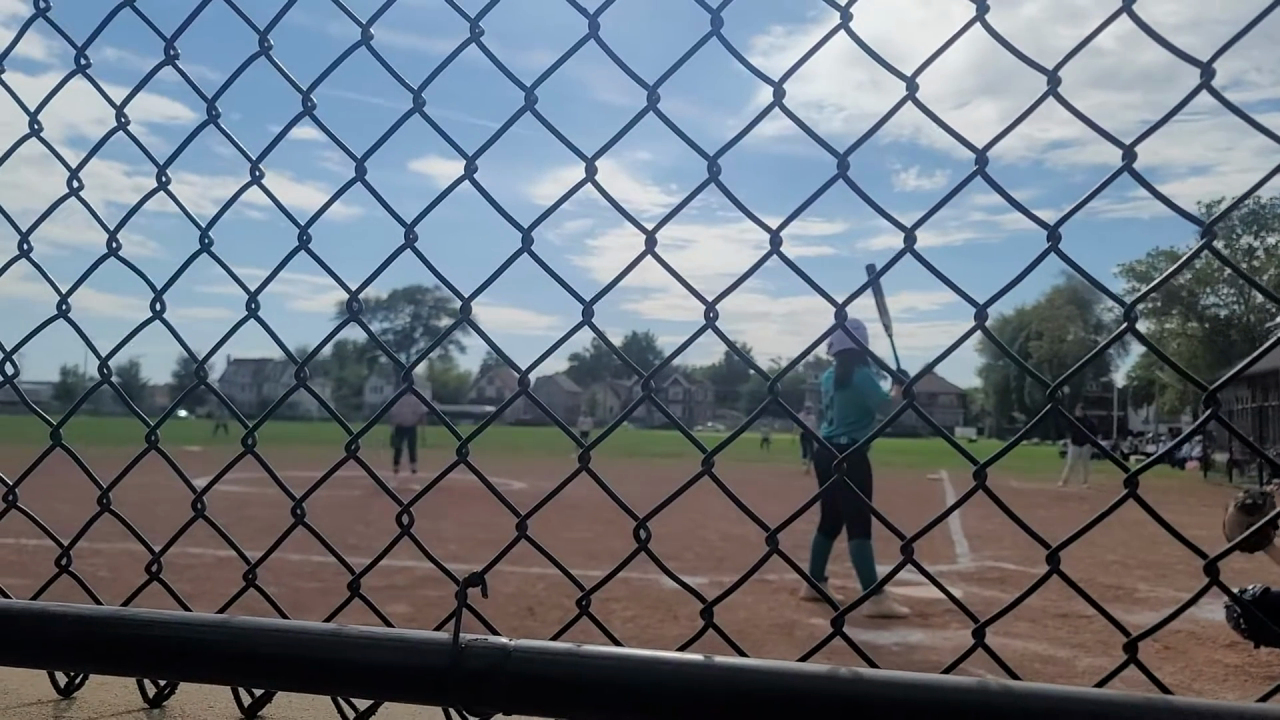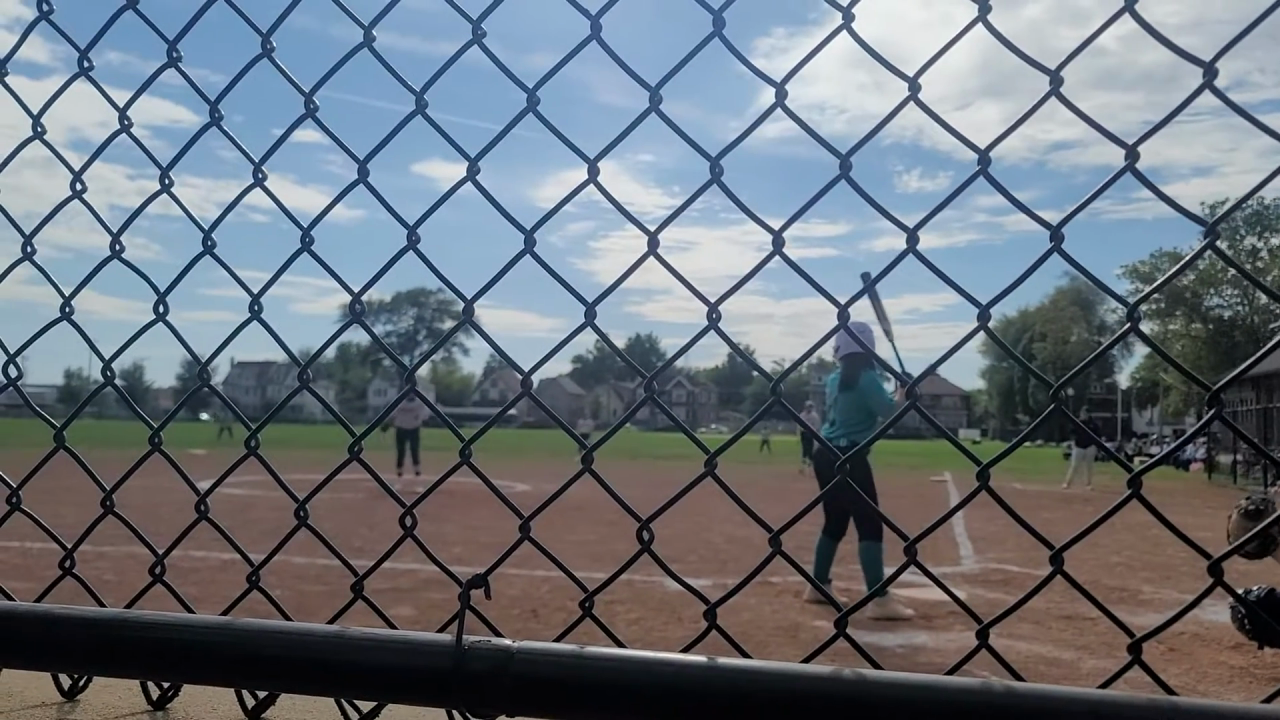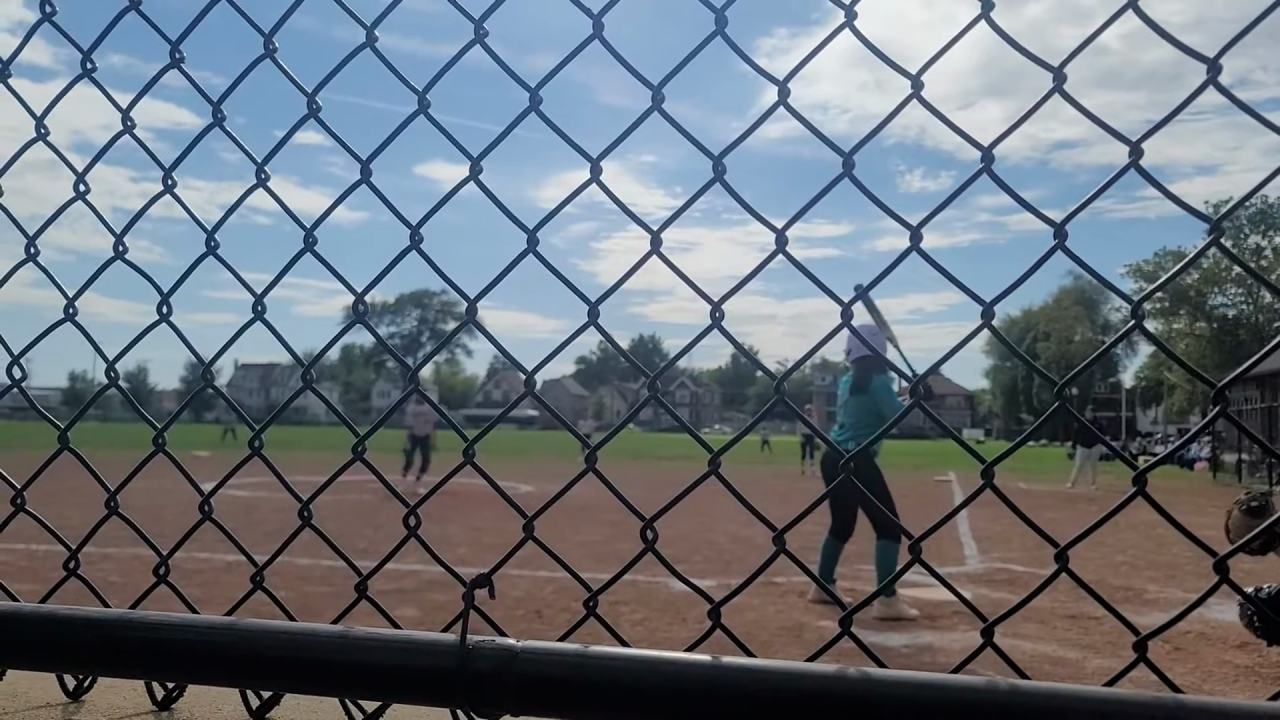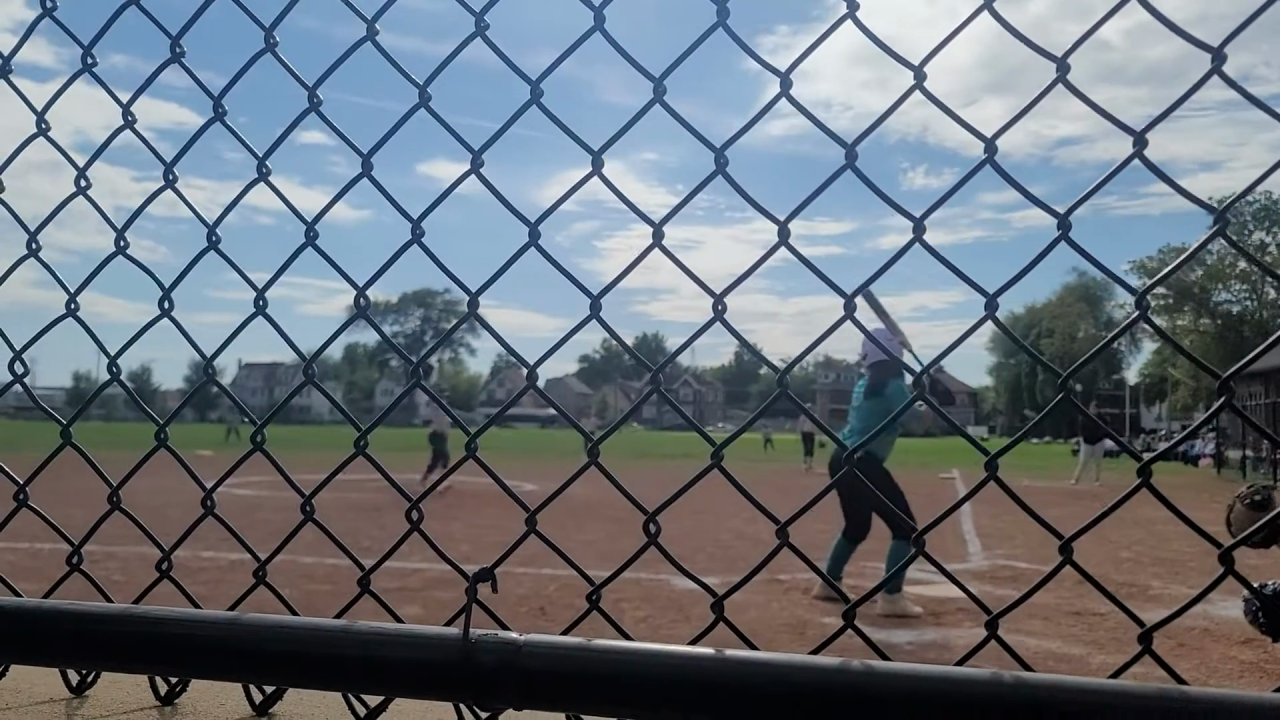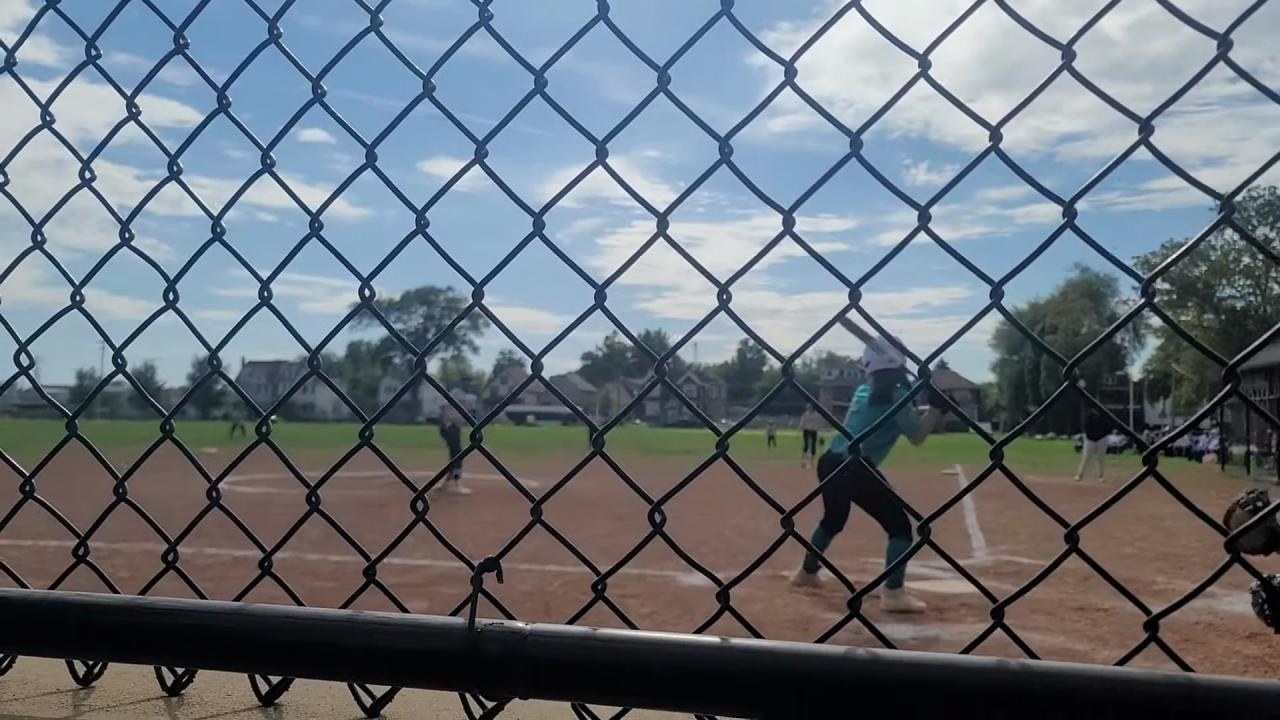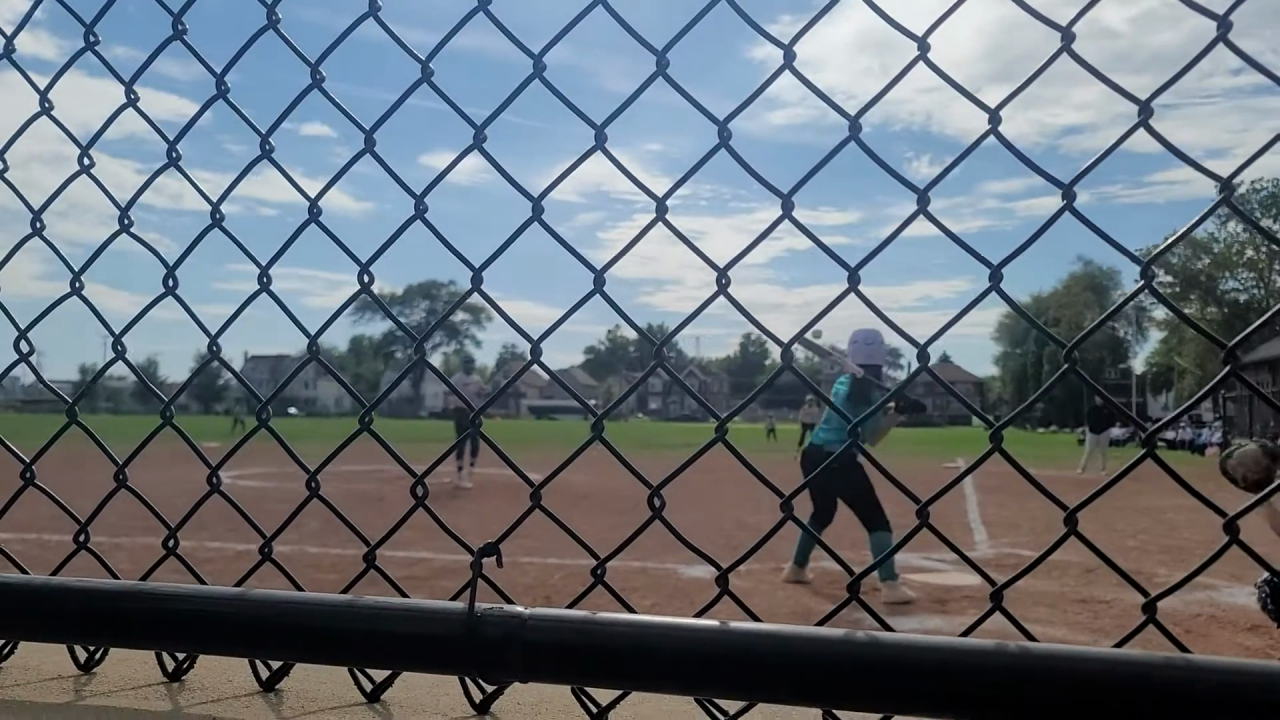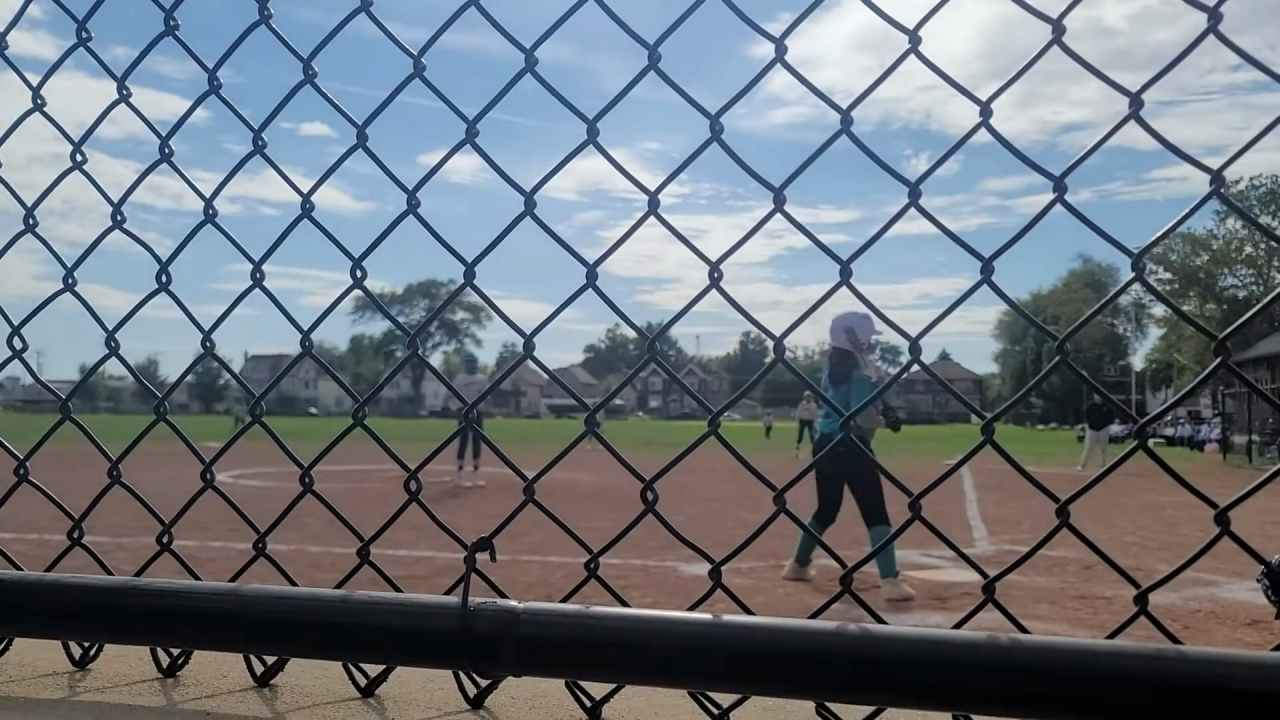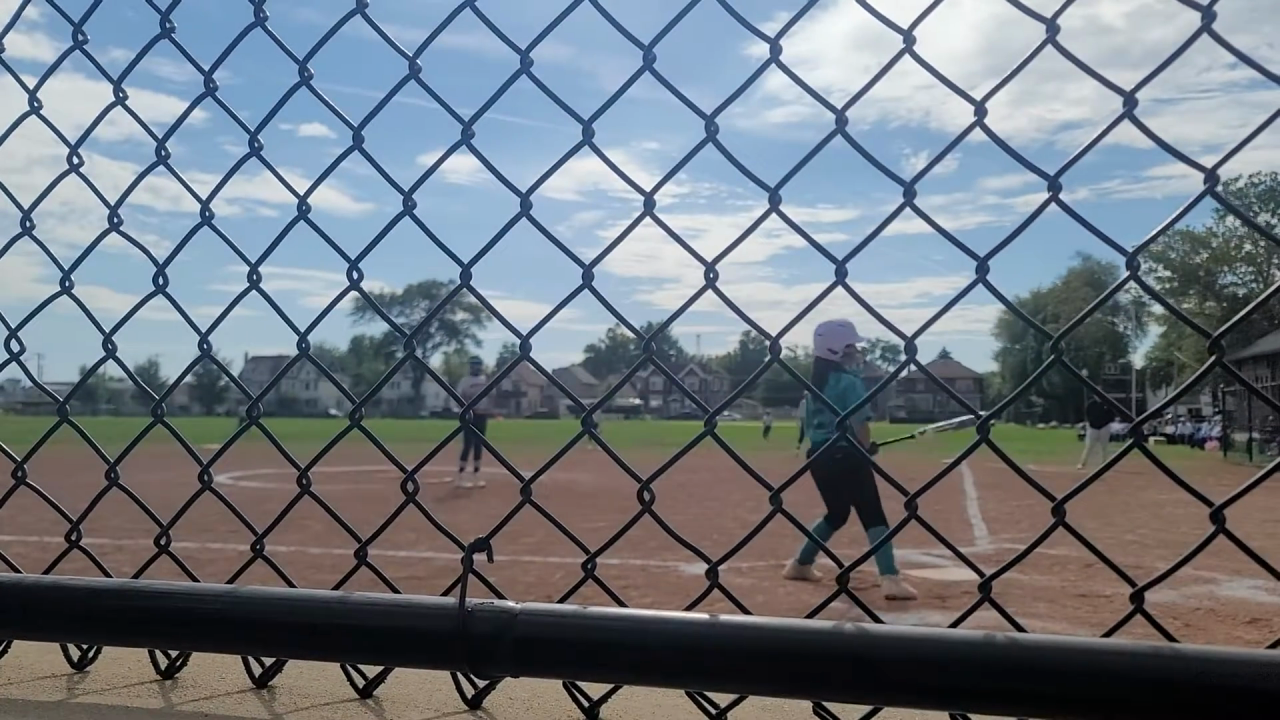
dt=0.3s
person 1, frame 1
left shoulder: (829, 376)
right shoulder: (861, 374)
right elbow: (886, 407)
right wrist: (900, 387)
left hip: (826, 453)
right hip: (849, 455)
left knee: (831, 520)
right knee: (858, 524)
left ankle: (814, 584)
right ankle: (875, 598)
person 1, frame 2
left shoulder: (834, 378)
right shoulder: (866, 377)
right elbow: (890, 412)
right wrist: (904, 390)
left hip: (826, 455)
right hip: (849, 458)
left knee: (835, 523)
right knee: (869, 525)
left ankle: (818, 587)
right ankle: (880, 600)
person 1, frame 3
left shoulder: (847, 381)
right shoulder: (877, 381)
right elbow: (899, 418)
right wrist: (918, 395)
left hip: (833, 459)
right hip: (856, 462)
left knee: (842, 526)
right knee: (888, 527)
left ankle: (822, 587)
right ankle: (887, 600)
person 1, frame 4
left shoulder: (863, 385)
right shoulder: (892, 385)
right elbow: (916, 422)
left wrist: (927, 399)
right wrist: (935, 399)
left hip: (842, 462)
right hip: (863, 465)
left knee: (856, 527)
right knee: (904, 526)
left ankle: (828, 584)
right ankle: (891, 597)
person 1, frame 5
left shoulder: (864, 391)
right shoulder: (895, 394)
right elbow: (916, 436)
left wrist: (926, 410)
right wrist: (936, 409)
left hip: (830, 463)
right hip: (856, 470)
left knee: (832, 519)
right knee: (899, 526)
left ankle: (807, 571)
right ankle: (894, 593)
person 1, frame 6
left shoulder: (843, 382)
right shoulder: (869, 392)
right elbow: (872, 437)
left wrist: (890, 407)
right wrist: (896, 412)
left hip: (813, 456)
right hip: (840, 462)
left knee: (822, 515)
right knee: (876, 520)
left ankle: (797, 568)
right ankle: (890, 585)
person 1, frame 7
left shoulder: (832, 372)
right shoulder: (859, 374)
right elbow: (864, 418)
left wrist: (878, 419)
right wrist: (884, 421)
left hip: (825, 447)
right hip: (850, 449)
left knee: (826, 510)
right knee: (876, 513)
left ankle: (798, 565)
right ankle: (891, 582)
person 1, frame 8
left shoulder: (815, 381)
right shoulder: (848, 382)
right elbow: (859, 424)
right wrist: (867, 447)
left hip: (818, 456)
right hip: (845, 456)
left knee: (836, 514)
right knee: (873, 516)
left ankle: (800, 564)
right ankle: (890, 578)
